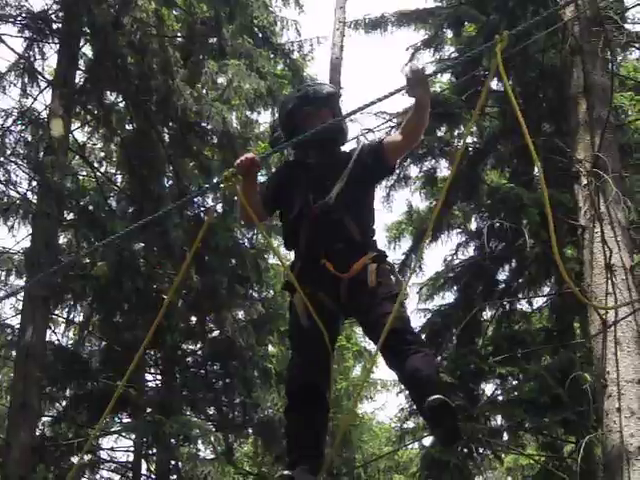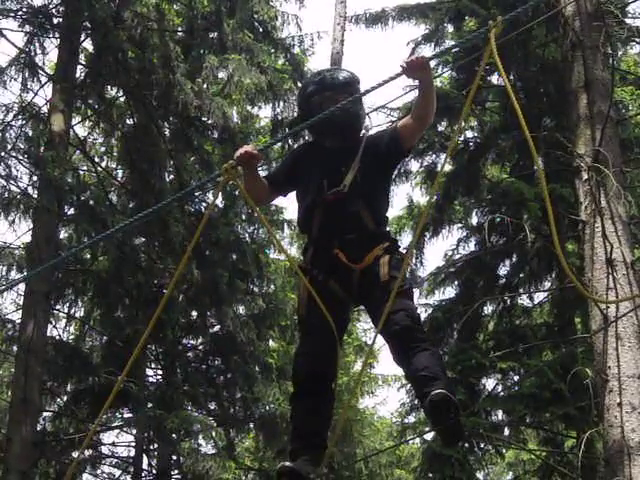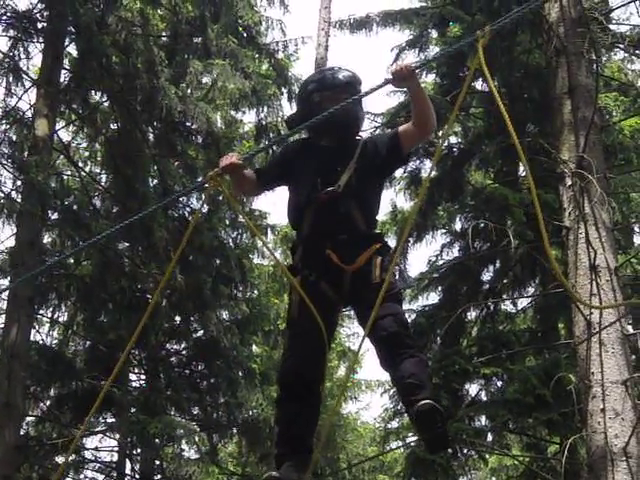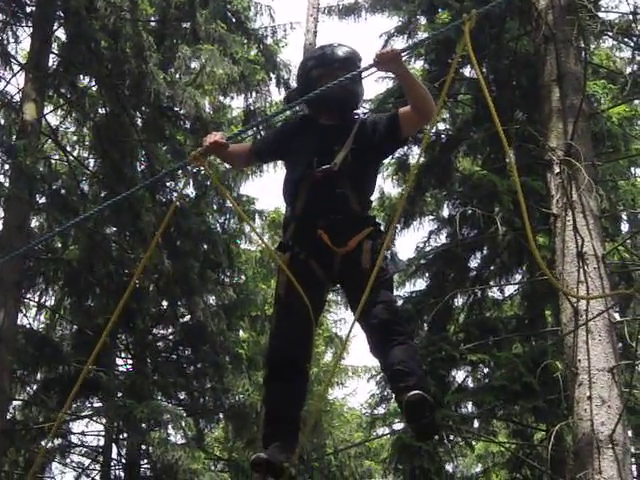
dt=1s
person 1, frame 1
left shoulder: (359, 160)
right shoulder: (289, 174)
left elbow: (407, 139)
right elbow: (253, 217)
left wrist: (421, 98)
right wrist: (248, 179)
left hip: (365, 272)
right hip: (312, 282)
left knee: (398, 334)
right knee: (306, 374)
person 1, frame 2
left shoulder: (376, 147)
right shoulder: (304, 157)
left elbow: (420, 120)
right elbow: (262, 196)
left wrist: (424, 81)
right wrist: (249, 169)
left hip: (377, 261)
right hip: (324, 269)
left knee: (404, 328)
right knee: (313, 361)
person 1, frame 3
left shoulder: (372, 149)
right shoulder: (298, 153)
left elbow: (424, 128)
right elbow: (252, 186)
left wrist: (413, 86)
right wrist: (236, 171)
left hip: (366, 262)
right hip: (314, 268)
left knee: (392, 333)
right knee: (300, 364)
person 1, frame 4
left shoulder: (370, 129)
right shoulder: (296, 131)
left elbow: (424, 113)
right elbow: (246, 156)
left wrist: (400, 70)
right wrist: (220, 148)
left hip: (358, 245)
right hip: (304, 248)
left knee: (383, 320)
right knee: (288, 345)
right ankle: (278, 443)
